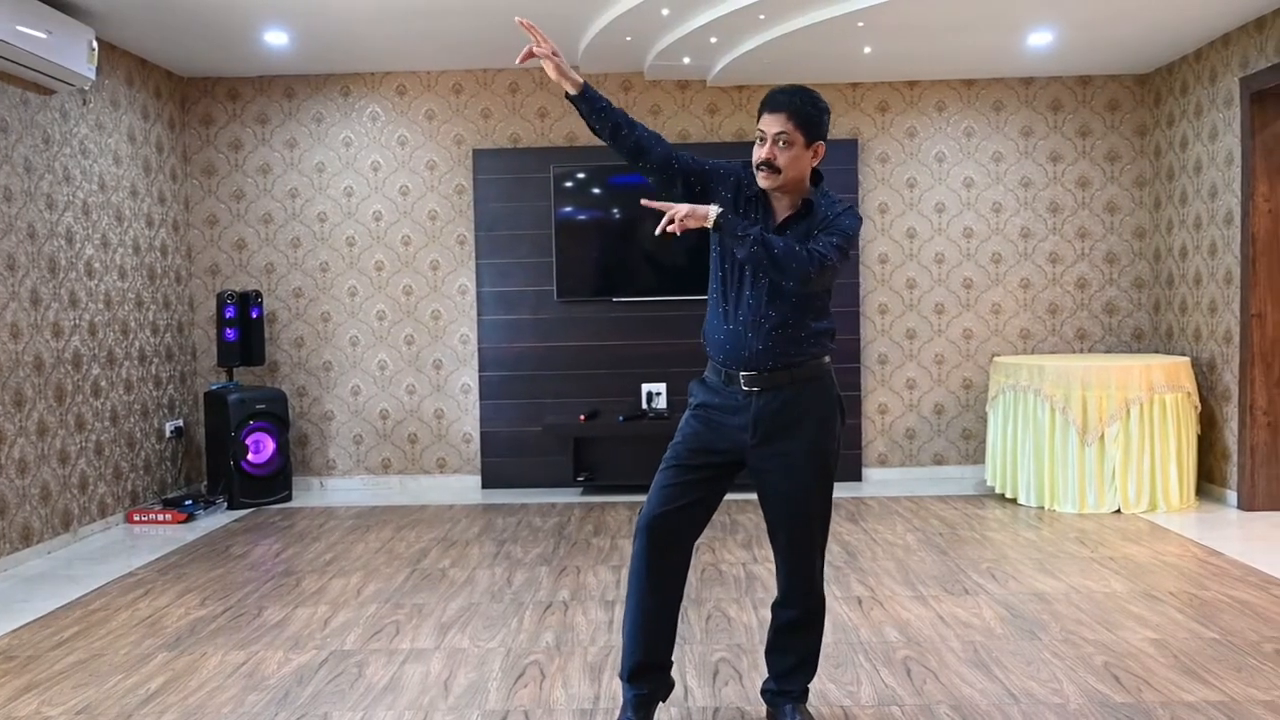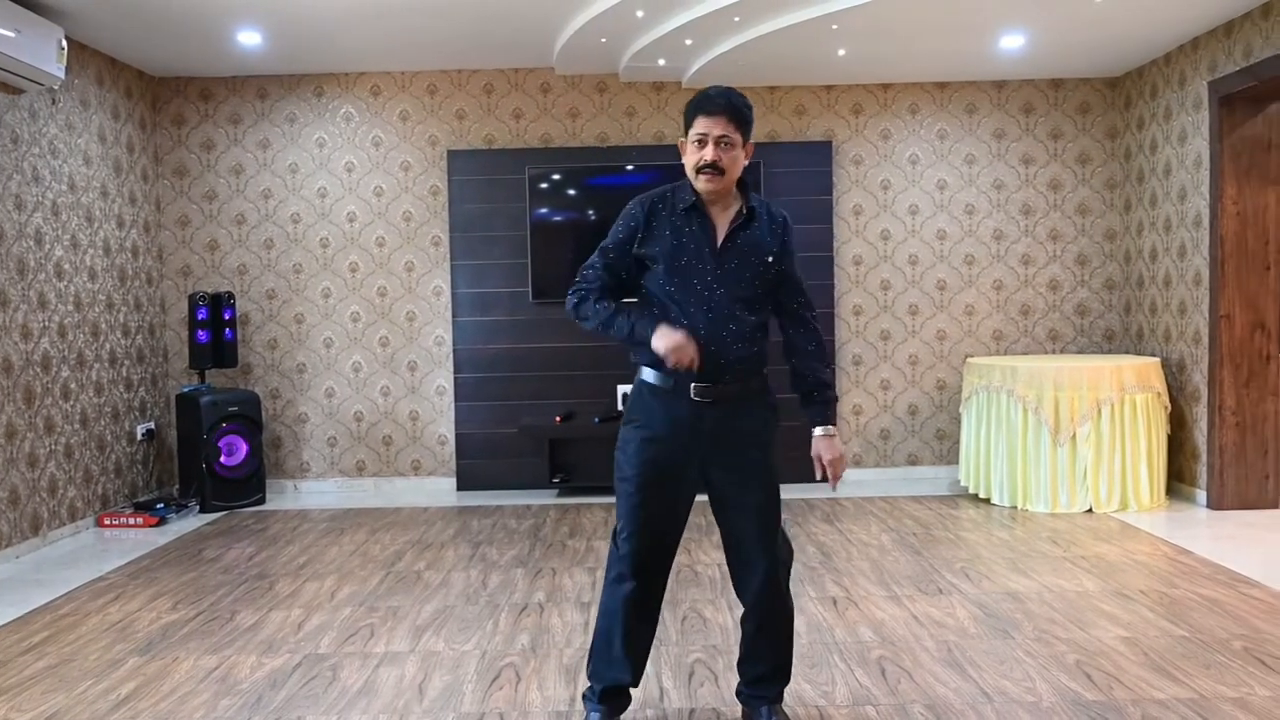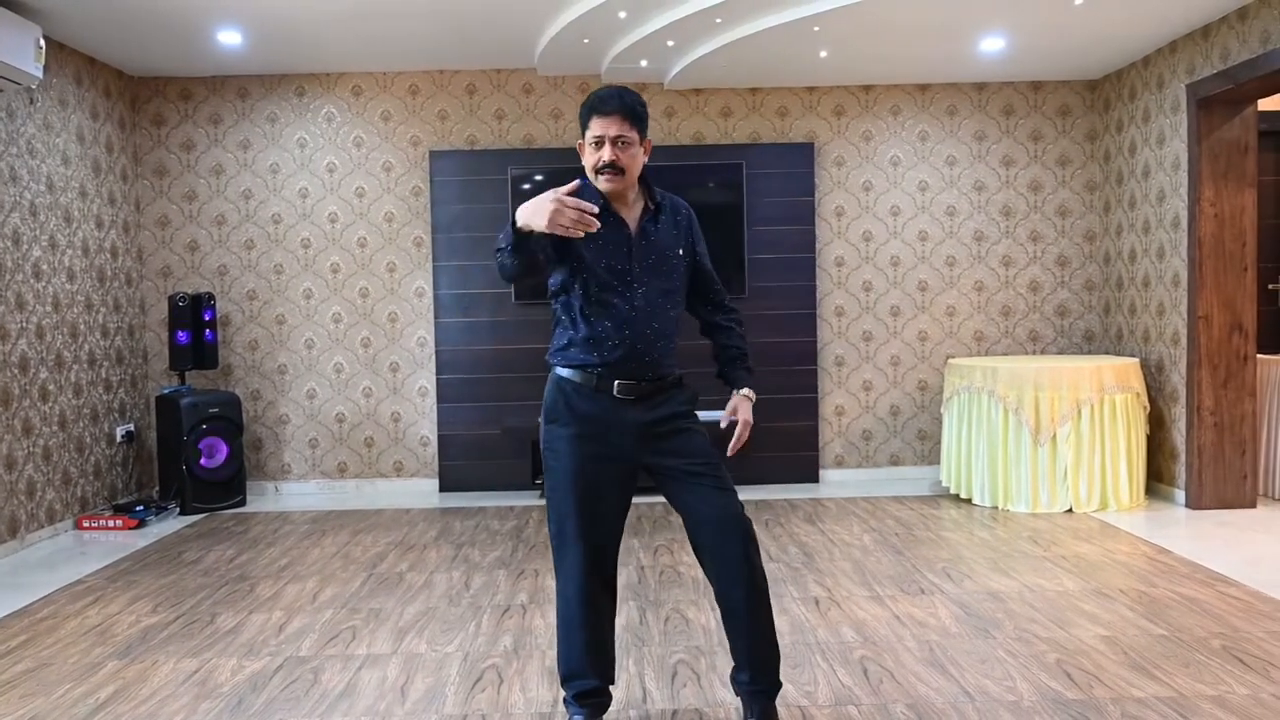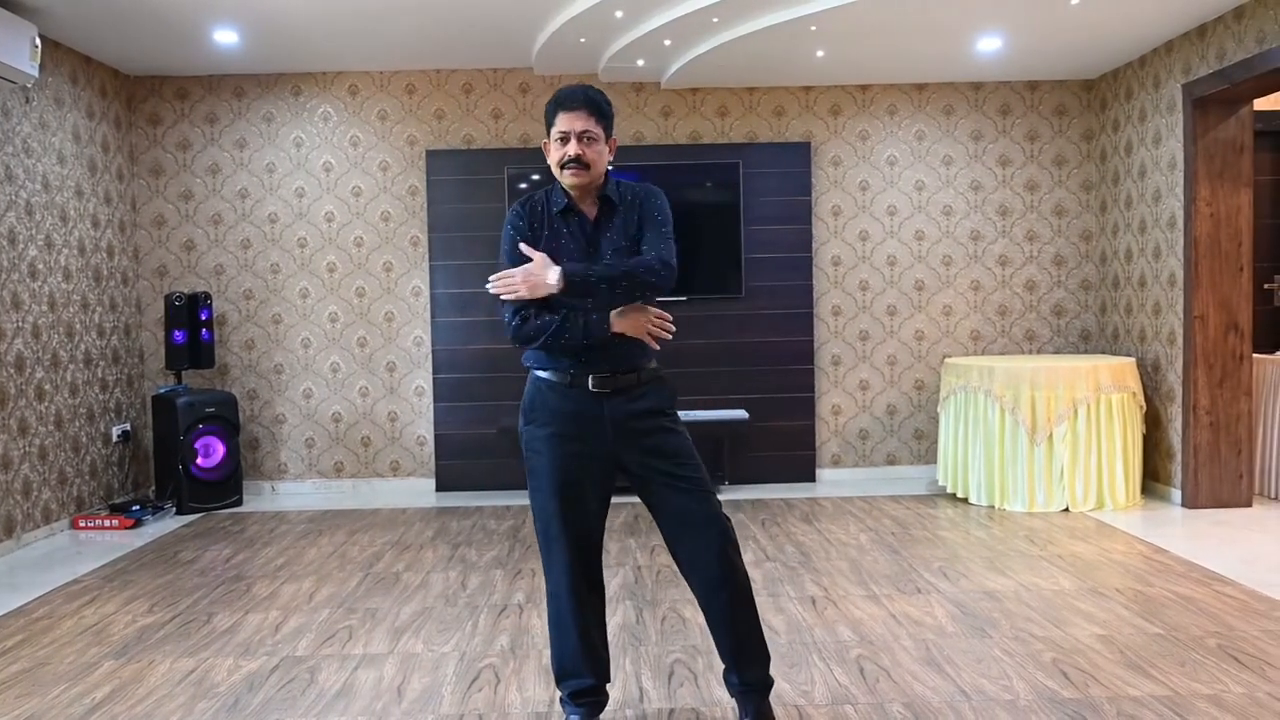
dt=0.5s
person 1, frame 1
left shoulder: (838, 219)
right shoulder: (731, 186)
left elbow: (797, 270)
right elbow: (646, 149)
left wrist: (716, 220)
right wrist: (572, 83)
left hip: (797, 404)
right hip: (720, 395)
left knee: (799, 554)
right knee: (659, 528)
person 1, frame 2
left shoulder: (772, 227)
right shoulder: (647, 215)
left elbow: (799, 328)
right elbow: (584, 299)
left wrist: (823, 420)
right wrist: (648, 333)
left hip: (742, 413)
right hip: (660, 410)
left knee: (763, 561)
right knee: (637, 559)
person 1, frame 3
left shoulder: (677, 216)
right shoulder: (566, 214)
left elbow: (715, 306)
right elbow: (514, 268)
left wrist: (740, 384)
right wrist: (525, 221)
left hip: (664, 404)
right hip: (582, 408)
left knee: (731, 539)
right knee: (583, 560)
person 1, frame 4
left shoulder: (646, 203)
right shoulder: (527, 218)
left elbow: (656, 273)
right elbow: (521, 323)
left wrist: (563, 280)
right wrist: (611, 320)
left hip: (640, 400)
right hip: (559, 406)
left knee: (707, 538)
right knee: (569, 557)
